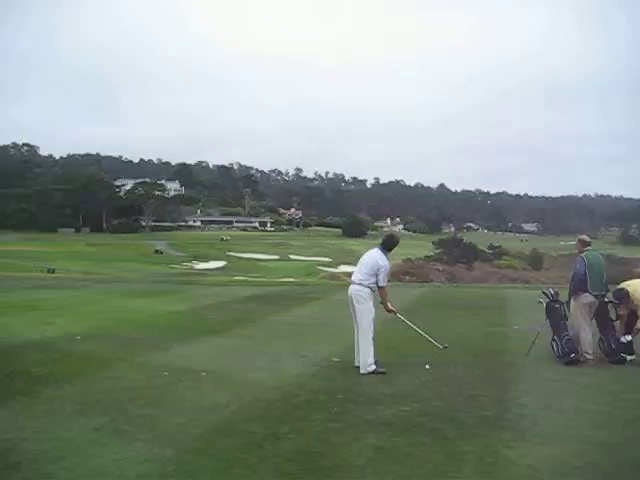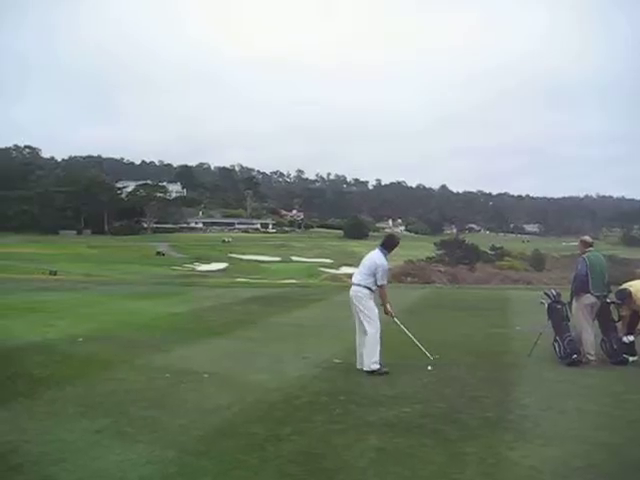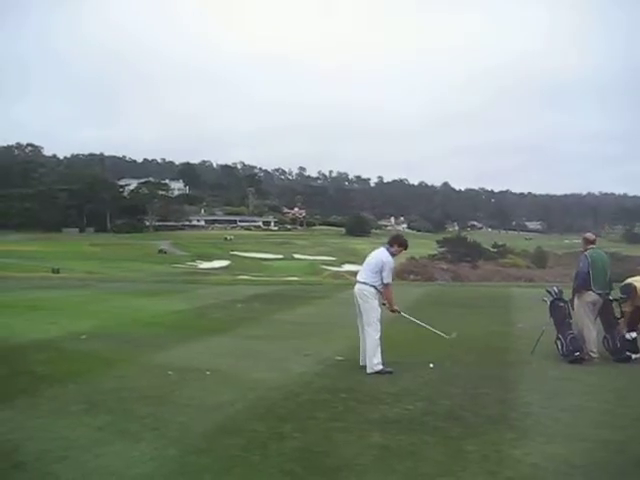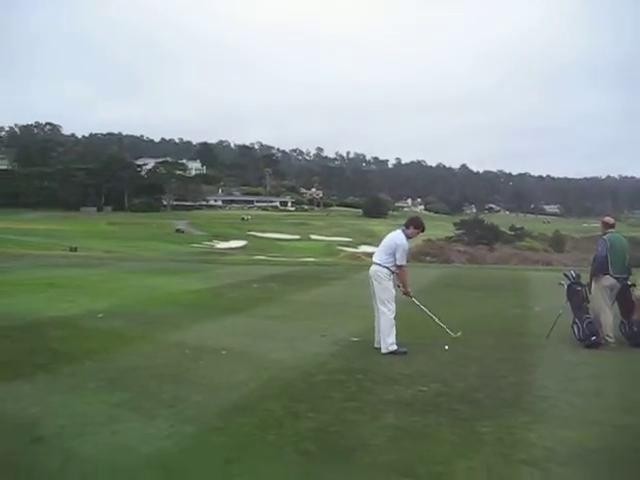
dt=0.4s
person 1, frame 1
left shoulder: (371, 252)
right shoulder: (384, 263)
right elbow: (382, 287)
left wrist: (386, 301)
right wrist: (386, 306)
left hip: (354, 289)
right hip: (363, 293)
left knee: (360, 328)
right knee: (366, 330)
left ankle: (361, 360)
right ankle: (367, 366)
person 1, frame 2
left shoulder: (374, 254)
right shoulder: (382, 262)
right elbow: (382, 287)
left wrist: (386, 303)
right wrist: (386, 307)
left hip: (357, 291)
right hip: (363, 294)
left knee: (362, 329)
right knee: (373, 329)
left ankle: (363, 362)
right ankle: (372, 365)
person 1, frame 3
left shoulder: (378, 252)
right shoulder: (388, 260)
right elbow: (387, 285)
left wrist: (385, 300)
right wrist: (392, 305)
left hip: (361, 289)
right hip: (368, 292)
left knee: (365, 328)
right knee: (373, 329)
left ankle: (365, 360)
right ankle: (374, 366)
person 1, frame 4
left shoulder: (396, 234)
right shoulder: (402, 242)
right elbow: (401, 268)
left wrist: (402, 284)
right wrist: (405, 288)
left hip: (376, 270)
right hip: (382, 273)
left knee: (380, 309)
right knee: (387, 310)
left ankle: (380, 341)
right ankle: (388, 346)
person 2, frame 1
left shoulder: (582, 257)
right shoulder: (599, 257)
left elbow: (578, 276)
right elbow: (603, 278)
left wrist: (572, 292)
right wrist: (602, 293)
left hip: (582, 296)
right hip: (596, 297)
left knee: (582, 326)
right knee: (586, 324)
left ankle: (587, 355)
right ankle: (586, 351)
person 2, frame 2
left shoulder: (584, 258)
right shoulder: (601, 258)
left elbow: (580, 277)
right elbow: (605, 278)
left wrist: (574, 293)
right wrist: (604, 294)
left hip: (584, 296)
right hip: (598, 297)
left knee: (584, 327)
right knee: (588, 326)
left ankle: (589, 356)
right ankle: (588, 352)
person 2, frame 3
left shoulder: (586, 256)
right shoulder: (604, 256)
left elbow: (581, 275)
right elbow: (608, 276)
left wrist: (575, 291)
right wrist: (607, 292)
left hip: (586, 294)
right hip: (600, 295)
left knee: (586, 324)
right knee: (590, 323)
left ankle: (592, 353)
right ankle: (590, 349)
person 2, frame 4
left shoulder: (605, 240)
right shoulder: (623, 240)
left elbow: (599, 259)
right elbow: (627, 261)
left wrist: (593, 275)
right wrist: (626, 276)
left hip: (604, 278)
right hip: (618, 279)
left knee: (603, 309)
right knee: (607, 308)
left ankle: (609, 338)
right ankle: (607, 334)
